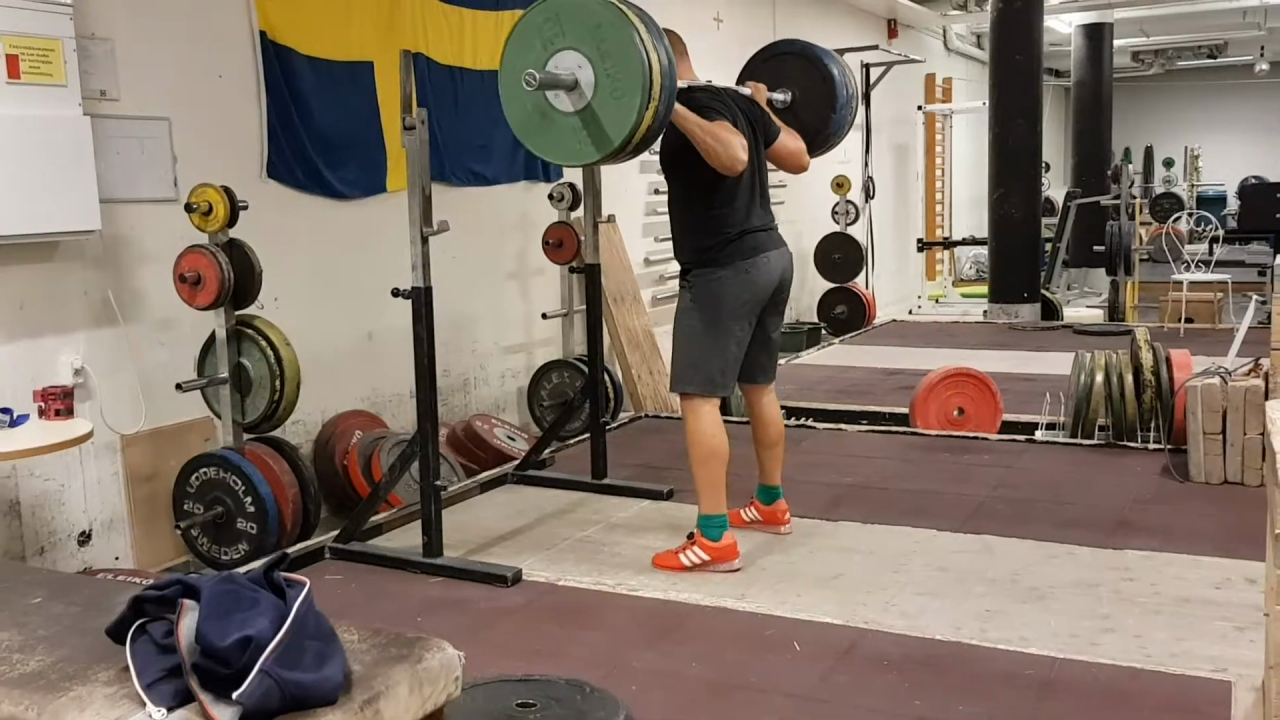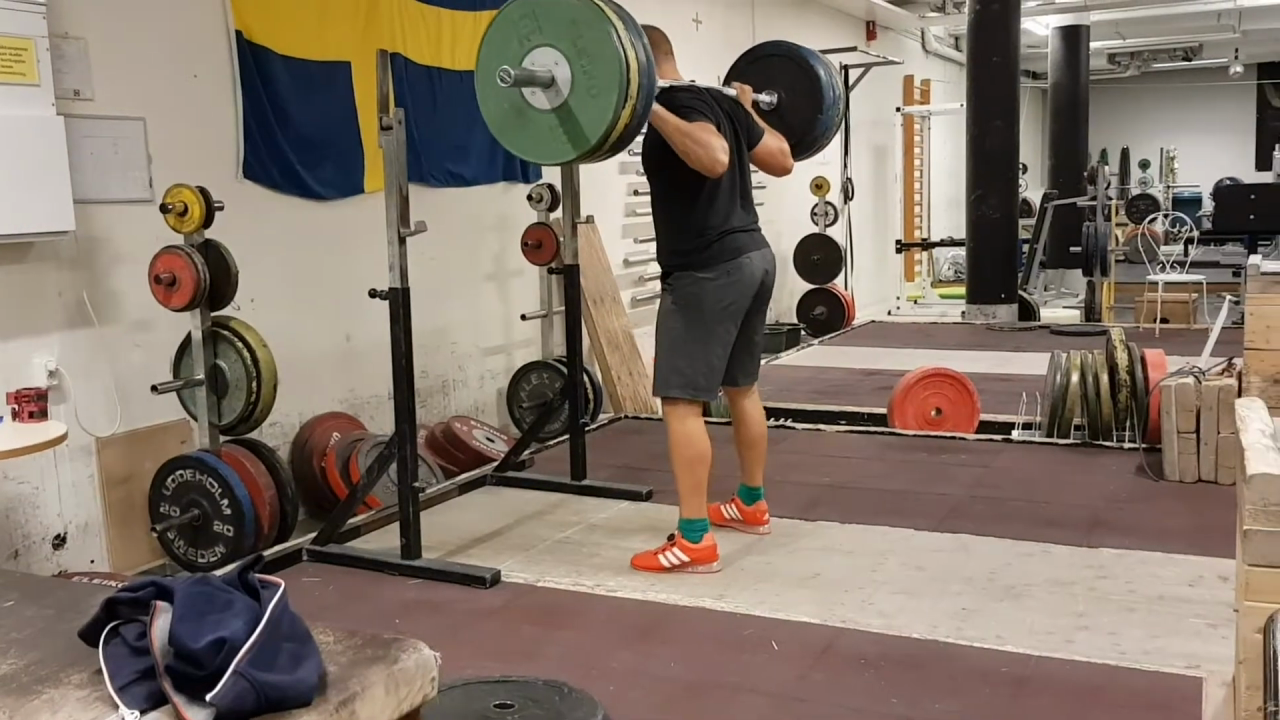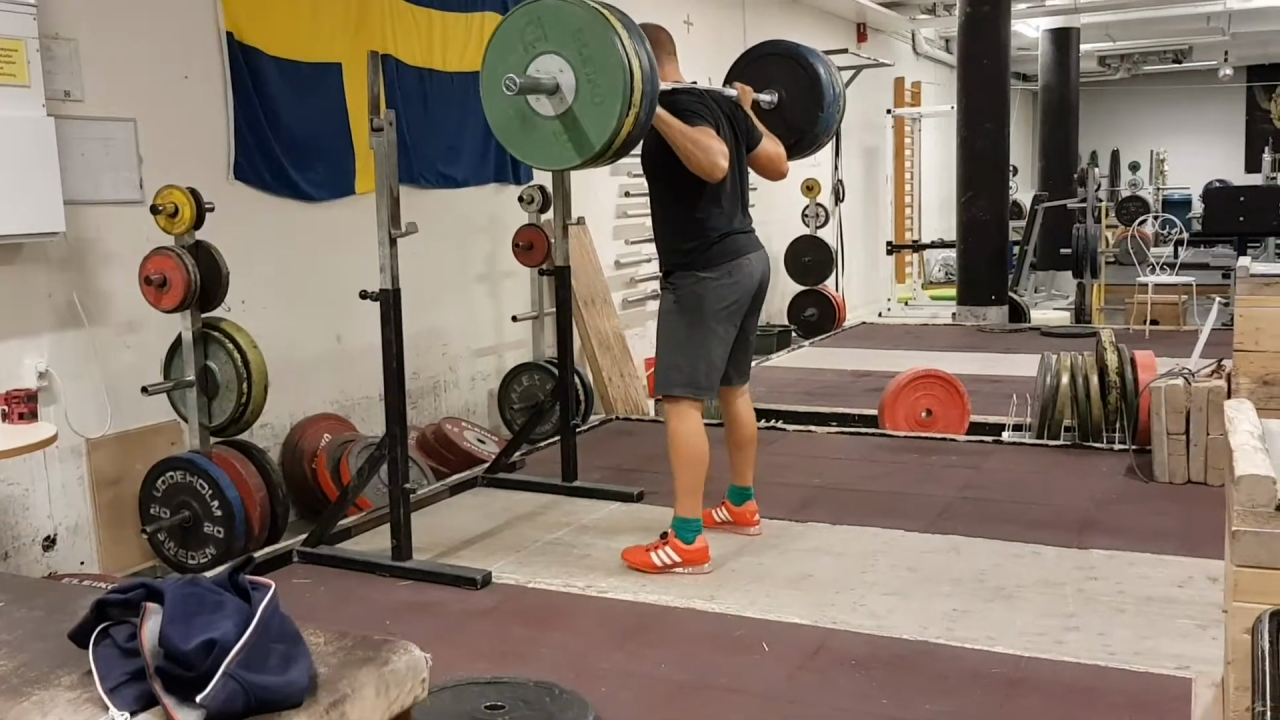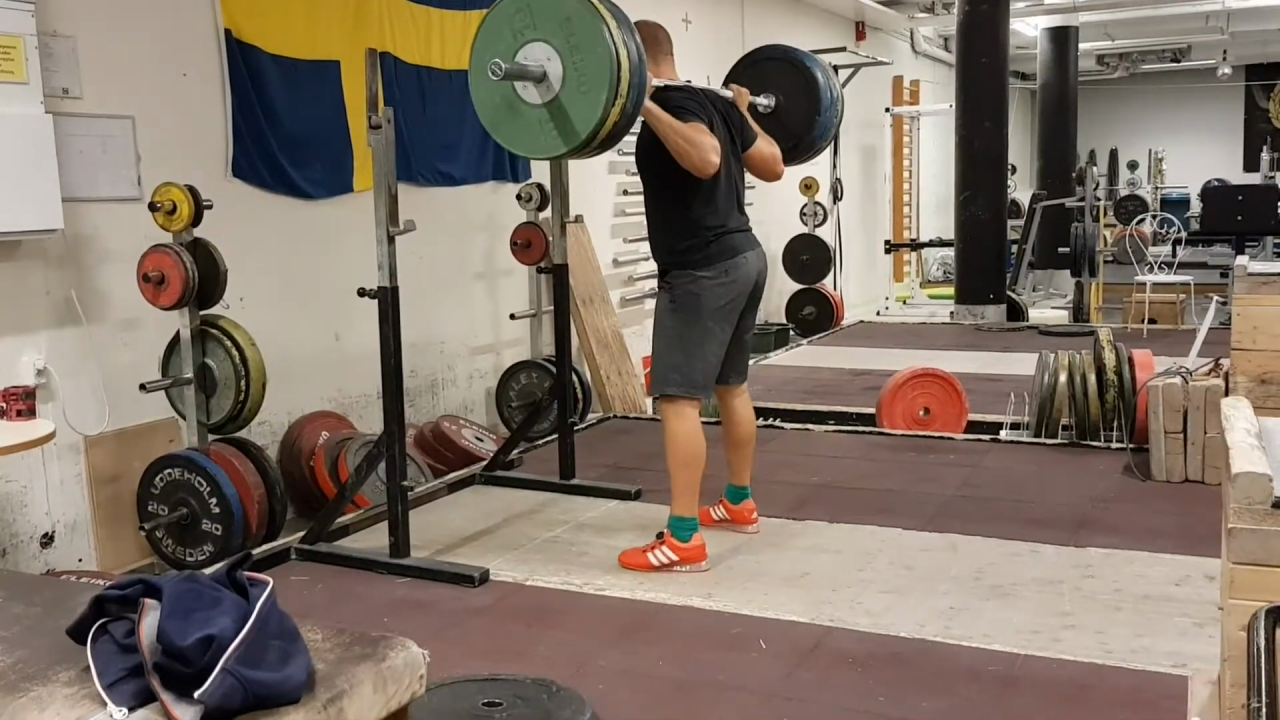
dt=0.7s
person 1, frame 1
left shoulder: (695, 104)
right shoulder: (737, 102)
left elbow: (733, 158)
right elbow: (798, 158)
left wrist: (671, 107)
right wrist: (764, 108)
left hip: (724, 269)
right hip: (770, 256)
left knee: (698, 397)
right knee: (758, 387)
left ankle: (714, 539)
right ankle: (771, 504)
person 1, frame 2
left shoulder: (679, 106)
right shoulder: (721, 102)
left elbow: (714, 159)
right elbow: (782, 161)
left wrist: (650, 107)
right wrist: (749, 110)
left hip: (707, 270)
right hip: (752, 257)
left knee: (681, 402)
right knee: (741, 388)
left ankle: (693, 541)
right ankle: (751, 504)
person 1, frame 3
left shoulder: (679, 107)
right shoulder: (721, 104)
left elbow: (715, 164)
right elbow: (778, 165)
left wrist: (652, 111)
right wrist: (748, 111)
left hip: (706, 272)
right hip: (747, 259)
left knee: (681, 401)
right knee: (732, 388)
left ankle: (685, 542)
right ankle: (742, 505)
person 1, frame 4
left shoulder: (672, 105)
right shoulder: (715, 103)
left elbow: (706, 159)
right elbow: (773, 166)
left wrist: (643, 104)
right wrist: (745, 113)
left hip: (702, 270)
right hip: (743, 257)
left knee: (678, 399)
right knee: (730, 386)
left ankle: (682, 540)
right ankle: (739, 503)
